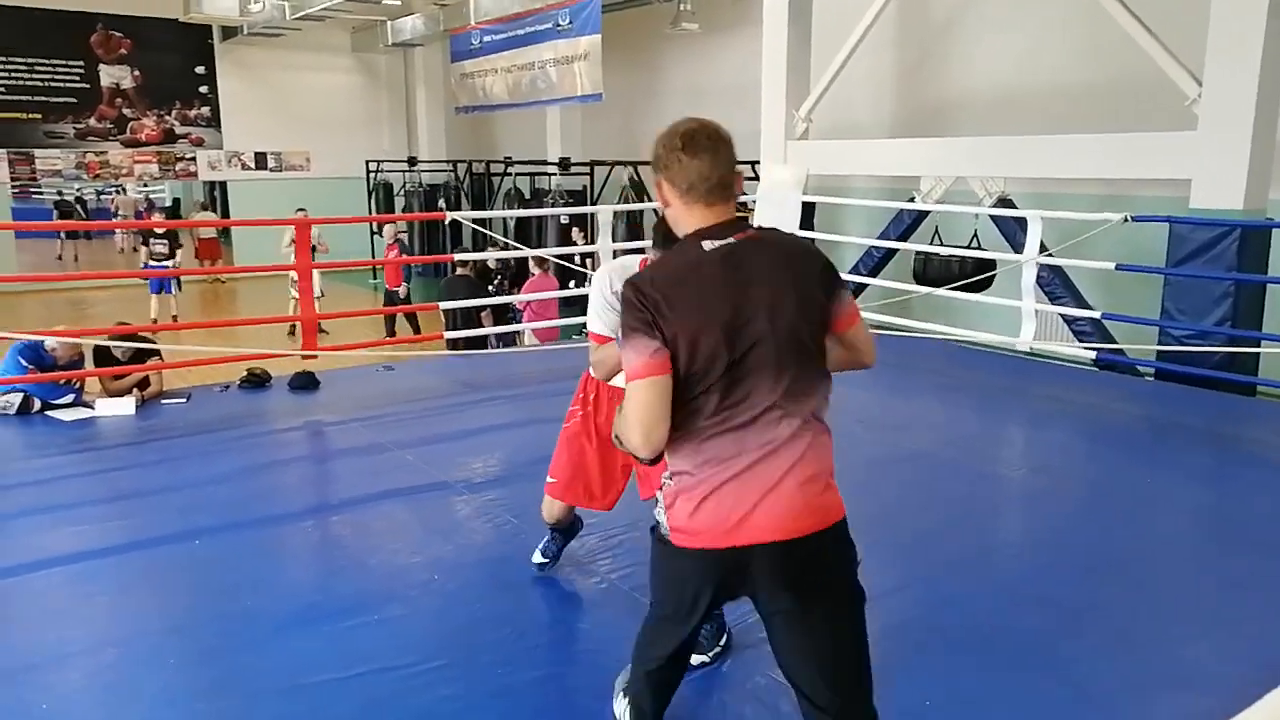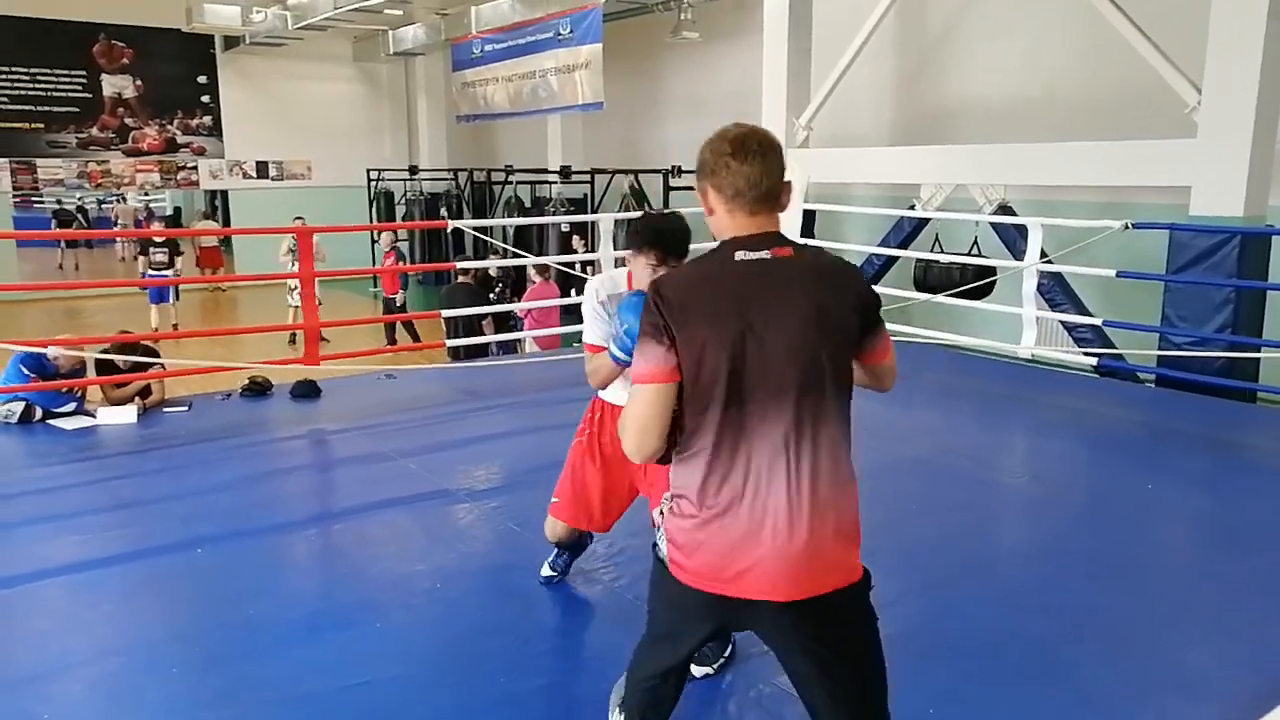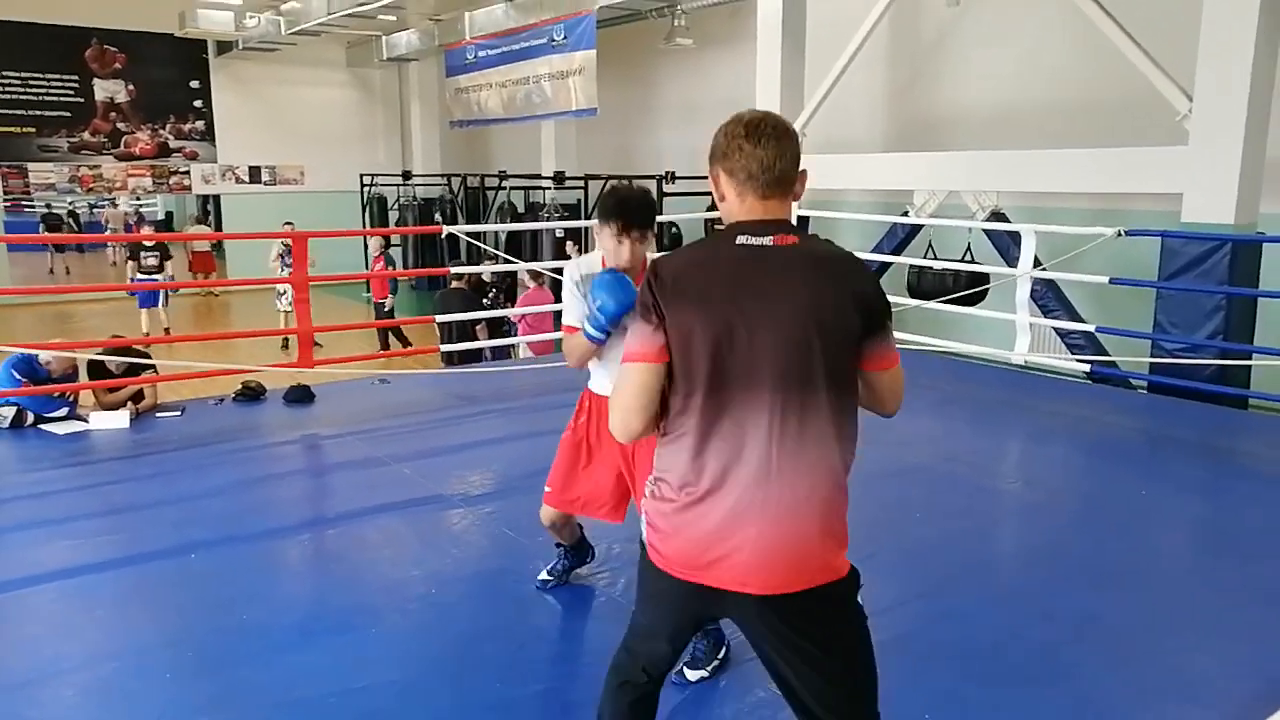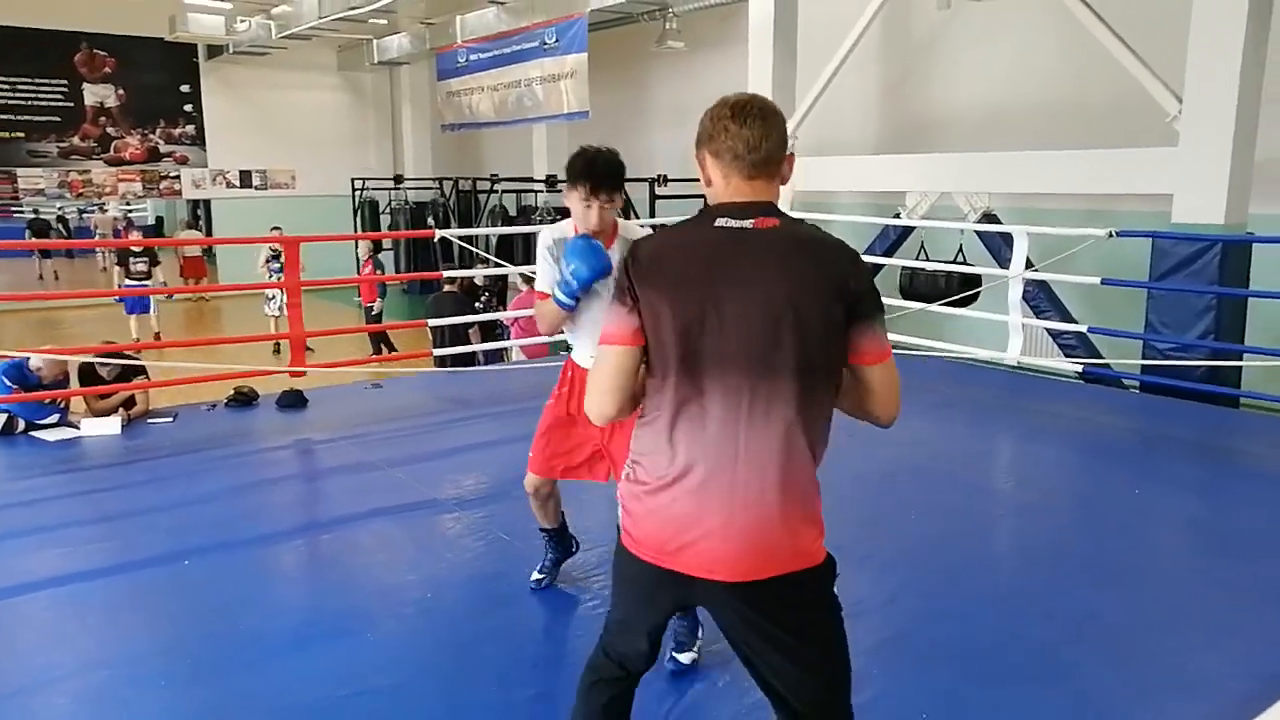
dt=0.1s
person 1, frame 1
left shoulder: (650, 290)
right shoulder: (804, 261)
left elbow: (645, 439)
right elbow: (859, 355)
left wrist: (624, 415)
left hip: (699, 526)
right hip: (806, 525)
left knee: (662, 646)
person 1, frame 2
left shoulder: (672, 297)
right shoulder: (841, 281)
left elbow: (642, 445)
right elbow: (882, 378)
left hip: (697, 556)
right hip: (816, 569)
left knee: (660, 658)
person 1, frame 3
left shoulder: (670, 277)
right shoulder: (850, 278)
left elbow: (626, 422)
right elbow: (885, 400)
left hip: (680, 546)
right hip: (799, 564)
left knee: (640, 660)
person 1, frame 4
left shoulder: (648, 259)
right shoulder: (837, 265)
left elbow: (603, 406)
right elbow: (884, 408)
left hip: (653, 533)
right hip: (773, 551)
left knee: (616, 662)
person 2, frame 1
right shoulder: (612, 278)
right elbow: (600, 367)
right hip: (605, 397)
right knee: (554, 512)
left ankle: (709, 616)
right ankle: (564, 530)
person 2, frame 2
right shoulder: (603, 289)
right elbow: (596, 377)
right wrist: (624, 348)
right hip: (610, 416)
right knee: (557, 530)
left ankle: (713, 629)
right ankle: (573, 543)
person 2, frame 3
right shoulder: (580, 274)
right elbow: (574, 357)
right wrist: (598, 325)
right hip: (599, 406)
right knee: (552, 515)
left ankle: (706, 632)
right ankle: (574, 551)
person 2, frame 4
left shoulder: (642, 246)
right shoulder: (553, 242)
right elbow: (545, 324)
right wrist: (569, 291)
right hip: (580, 377)
right knee: (536, 483)
left ankle: (683, 609)
right ankle: (558, 542)
